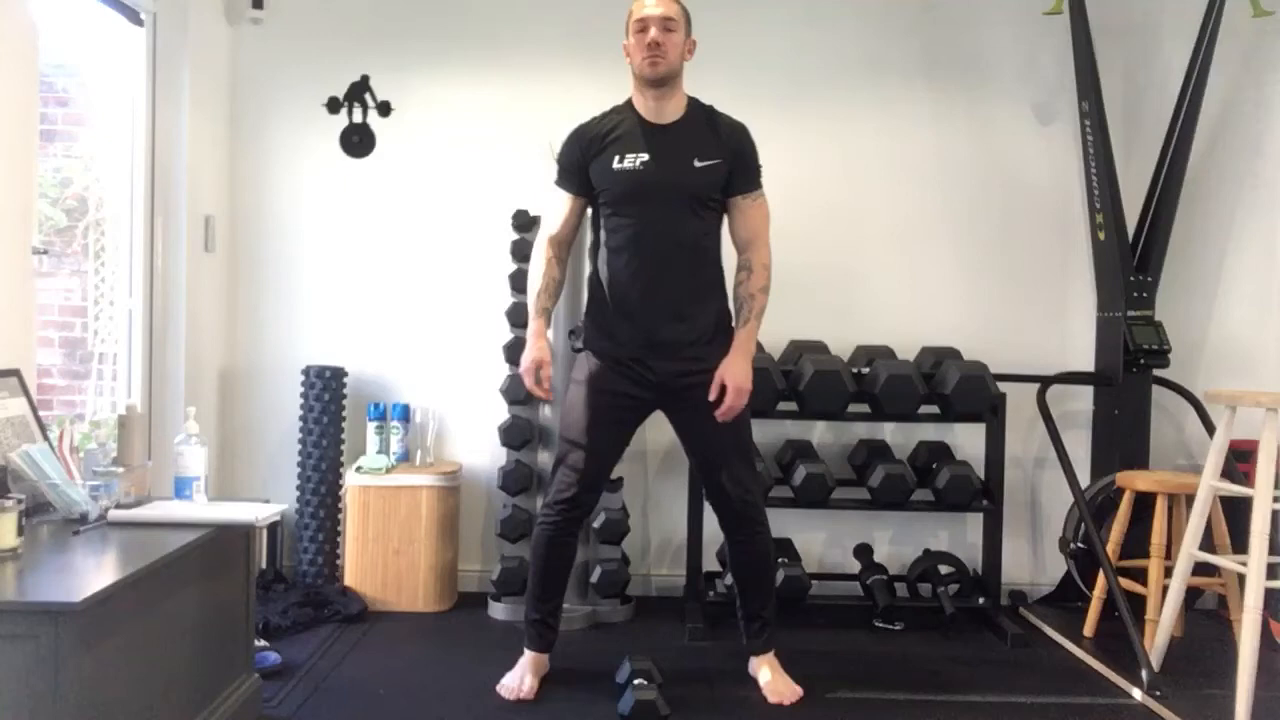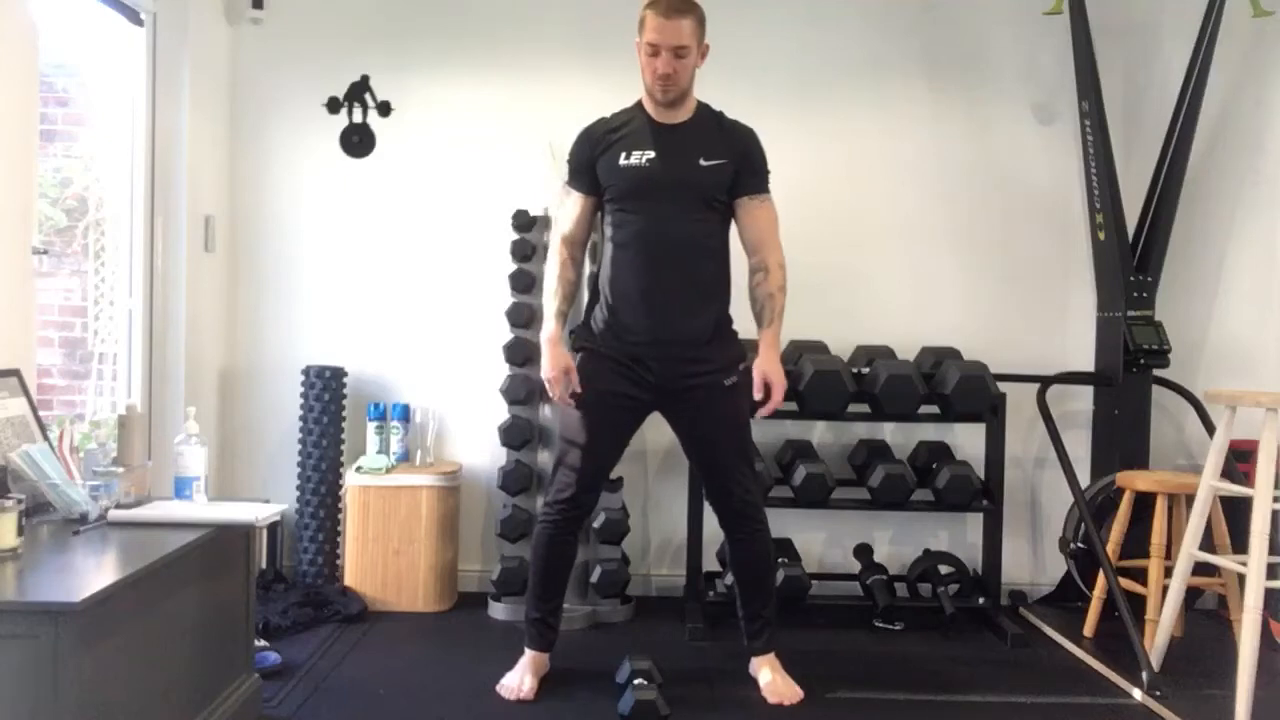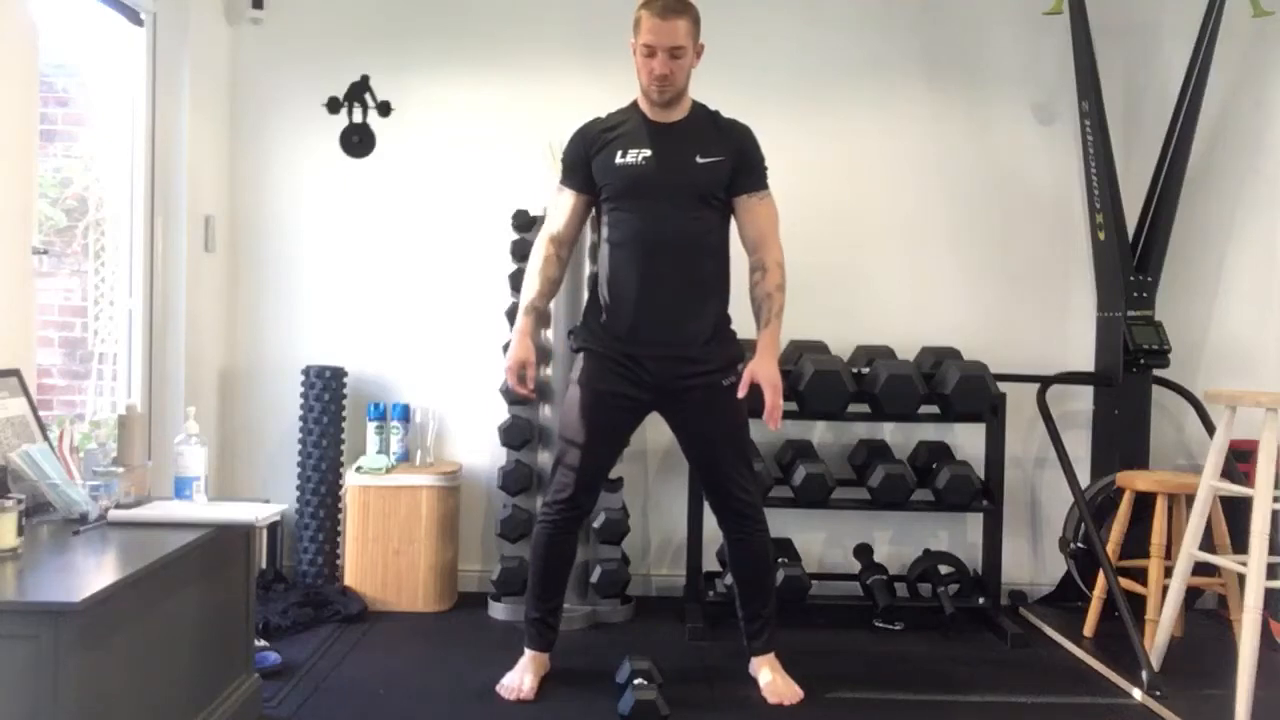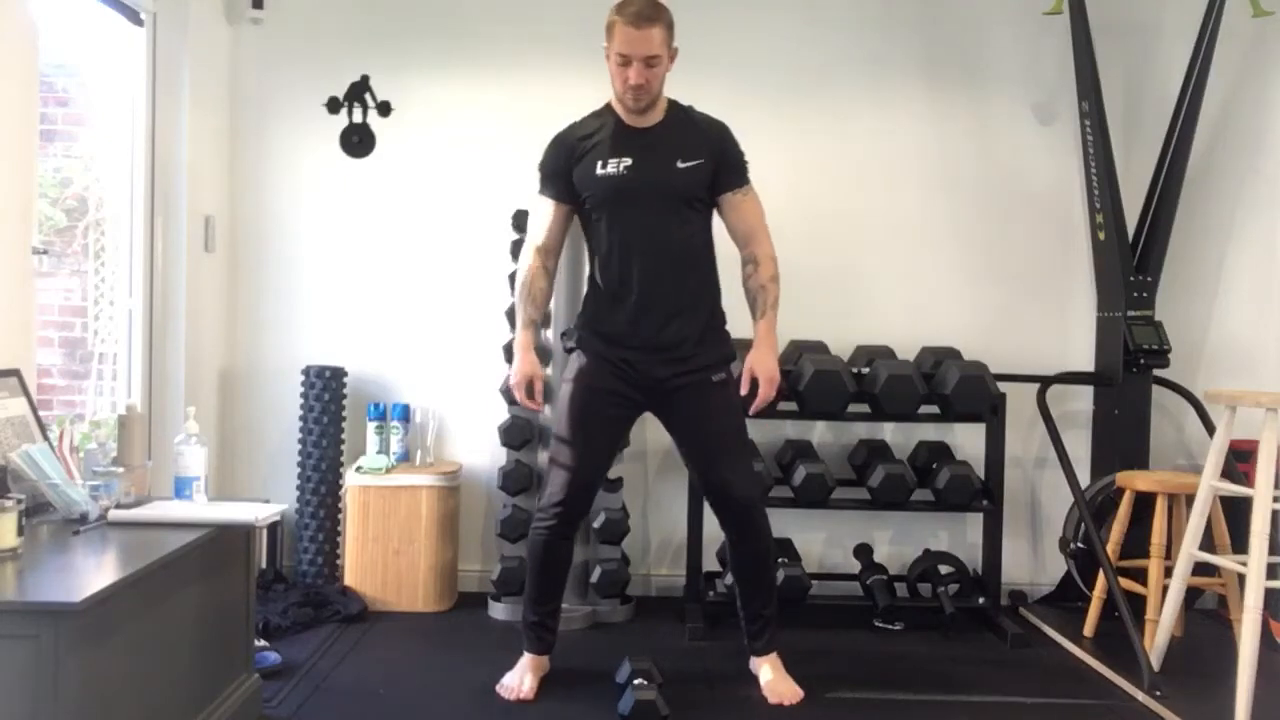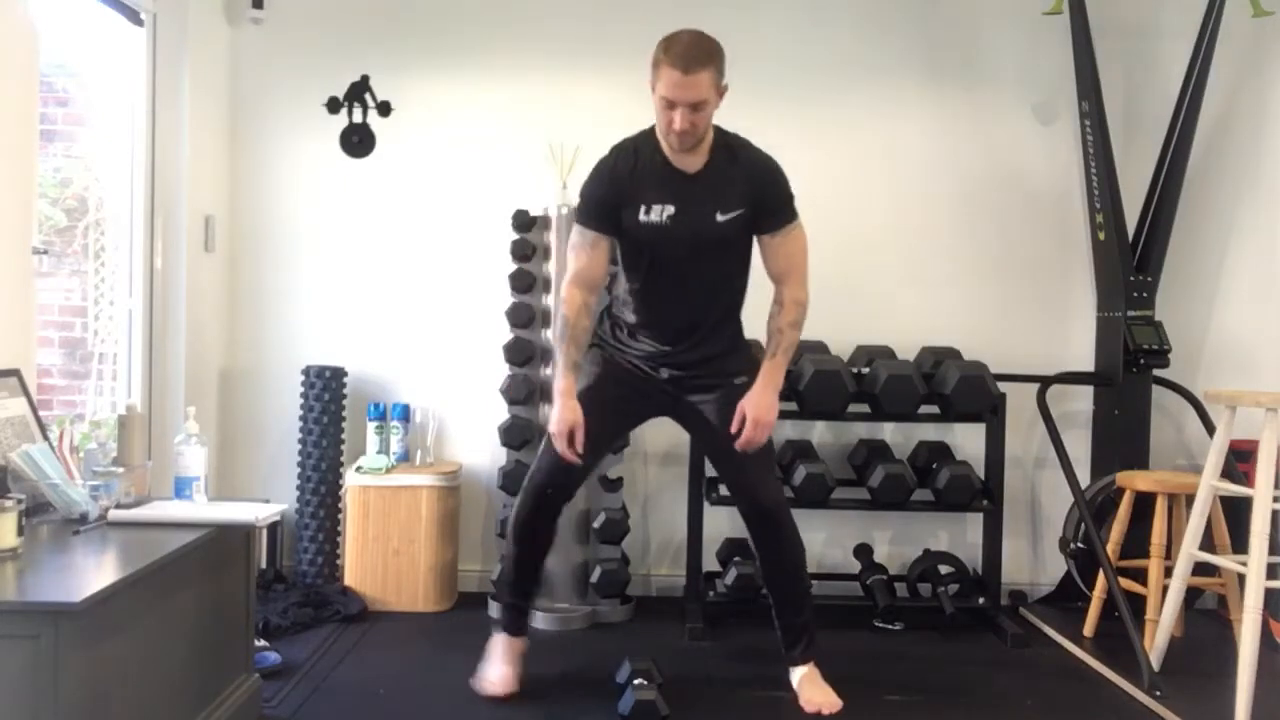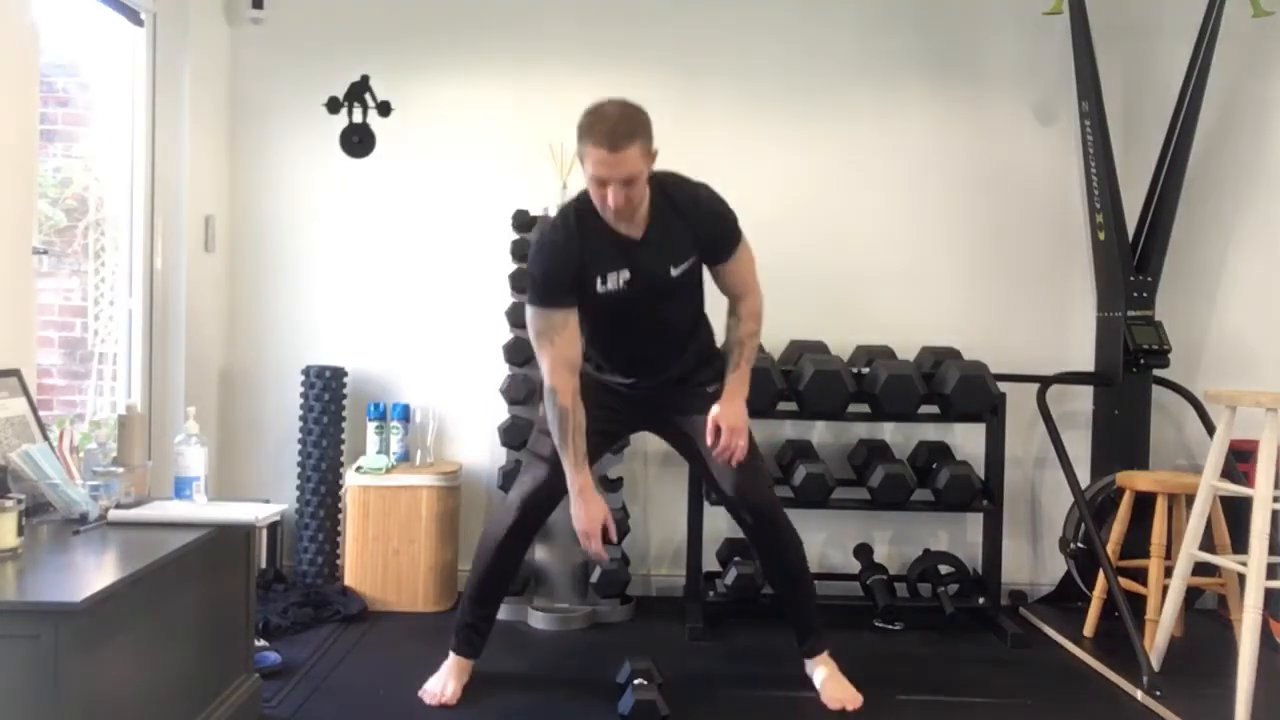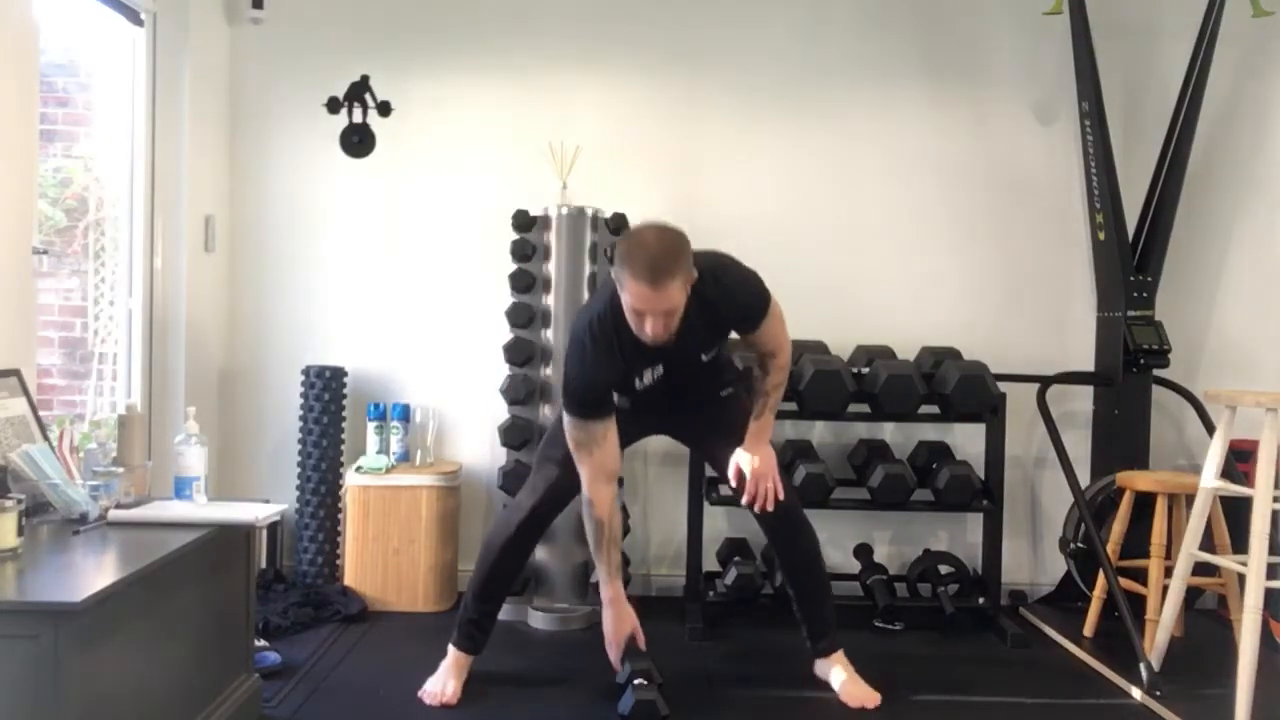
dt=0.4s
person 1, frame 1
left shoulder: (726, 139)
right shoulder: (592, 140)
left elbow: (755, 256)
right elbow: (555, 241)
left wrist: (741, 350)
right wrist: (537, 328)
left hip: (704, 360)
right hip: (611, 357)
left knee: (741, 506)
right knee: (564, 504)
left ankle: (761, 653)
right ankle: (536, 651)
person 1, frame 2
left shoulder: (735, 143)
right shoulder: (601, 140)
left elbow: (764, 255)
right elbow: (566, 244)
left wrist: (769, 347)
right wrist: (554, 337)
left hip: (707, 362)
right hip: (611, 357)
left knee: (741, 509)
right knee: (565, 503)
left ankle: (762, 655)
right ankle: (536, 651)
person 1, frame 3
left shoulder: (731, 141)
right shoulder: (596, 139)
left elbow: (765, 253)
right elbow: (555, 240)
left wrist: (766, 349)
right wrist: (525, 328)
left hip: (704, 362)
right hip: (609, 357)
left knee: (739, 509)
right knee: (563, 504)
left ankle: (762, 653)
right ankle: (536, 649)
person 1, frame 4
left shoulder: (709, 139)
right shoulder: (574, 146)
left elbow: (754, 245)
right elbow: (541, 254)
left wrist: (765, 337)
right wrist: (524, 346)
left hip: (699, 360)
right hip: (604, 358)
left knee: (740, 502)
right knee: (560, 506)
left ankle: (763, 652)
right ankle: (535, 652)
person 1, frame 5
left shoulder: (757, 175)
right shoulder: (616, 173)
left elbow: (791, 287)
right elbow: (579, 287)
left wrist: (767, 384)
right wrist: (564, 392)
left hip: (717, 367)
right hip: (625, 359)
left knee: (765, 507)
right knee: (542, 487)
left ankle: (802, 661)
right ankle: (509, 637)
person 1, frame 6
left shoulder: (698, 207)
right shoulder: (559, 245)
left elbow: (746, 300)
right elbow: (560, 372)
left wrist: (733, 394)
right wrist: (582, 488)
left hip: (693, 383)
right hip: (601, 387)
left knee: (758, 508)
right knee: (520, 509)
left ankle: (817, 656)
right ankle: (461, 655)
person 1, frame 7
left shoulder: (731, 284)
right shoulder: (592, 341)
left elbow: (775, 353)
right elbow: (598, 486)
left wrist: (757, 437)
right wrist: (613, 599)
left hip: (706, 393)
right hip: (617, 403)
left knee: (777, 504)
right knee: (531, 507)
left ankle: (829, 655)
right ankle: (459, 654)
